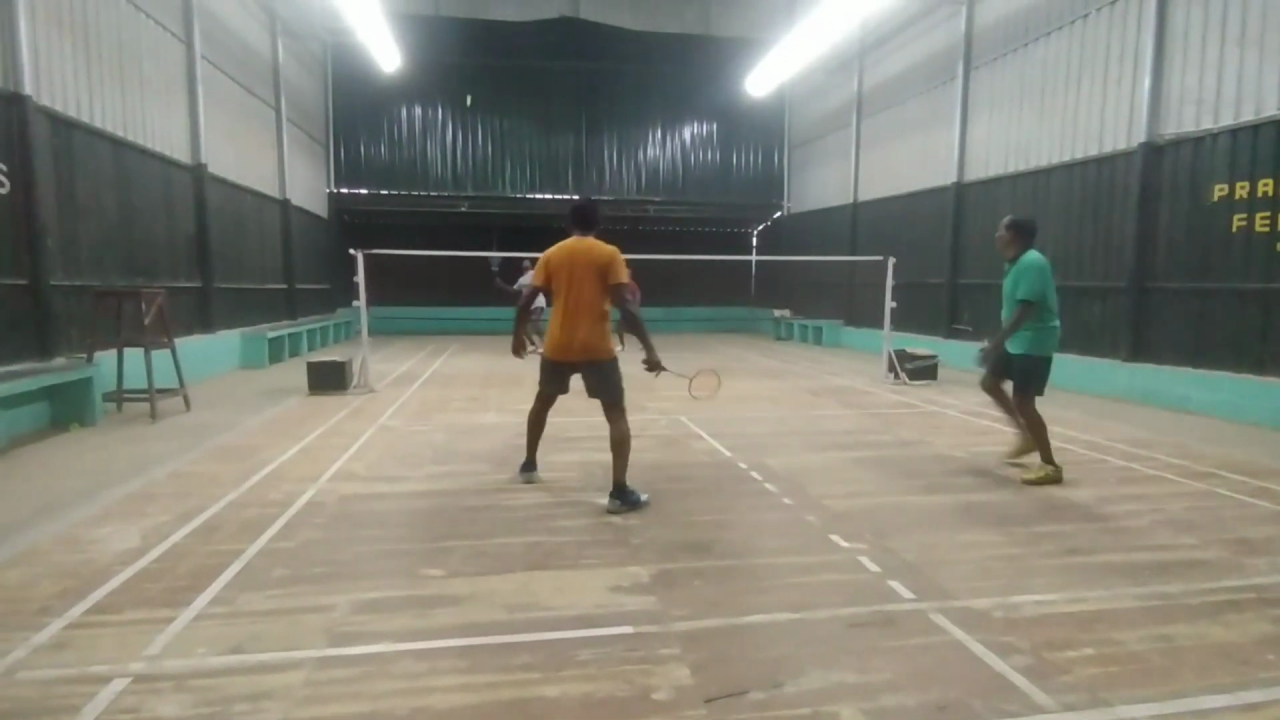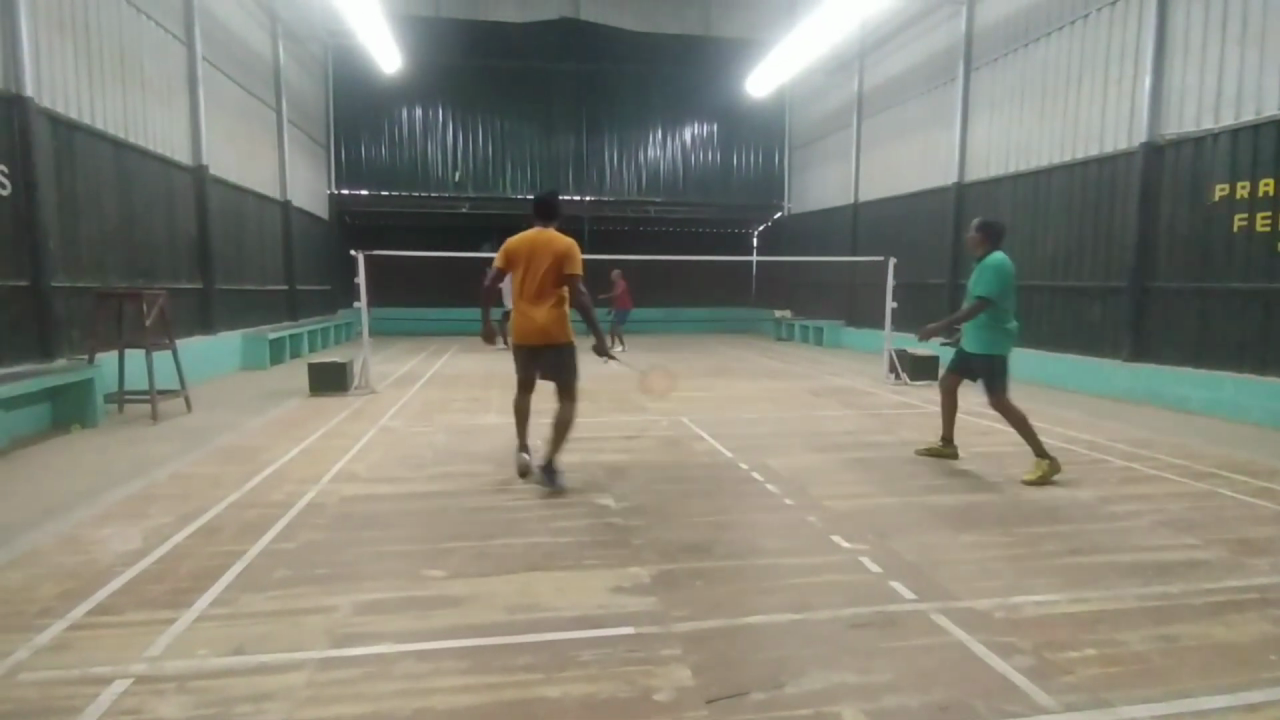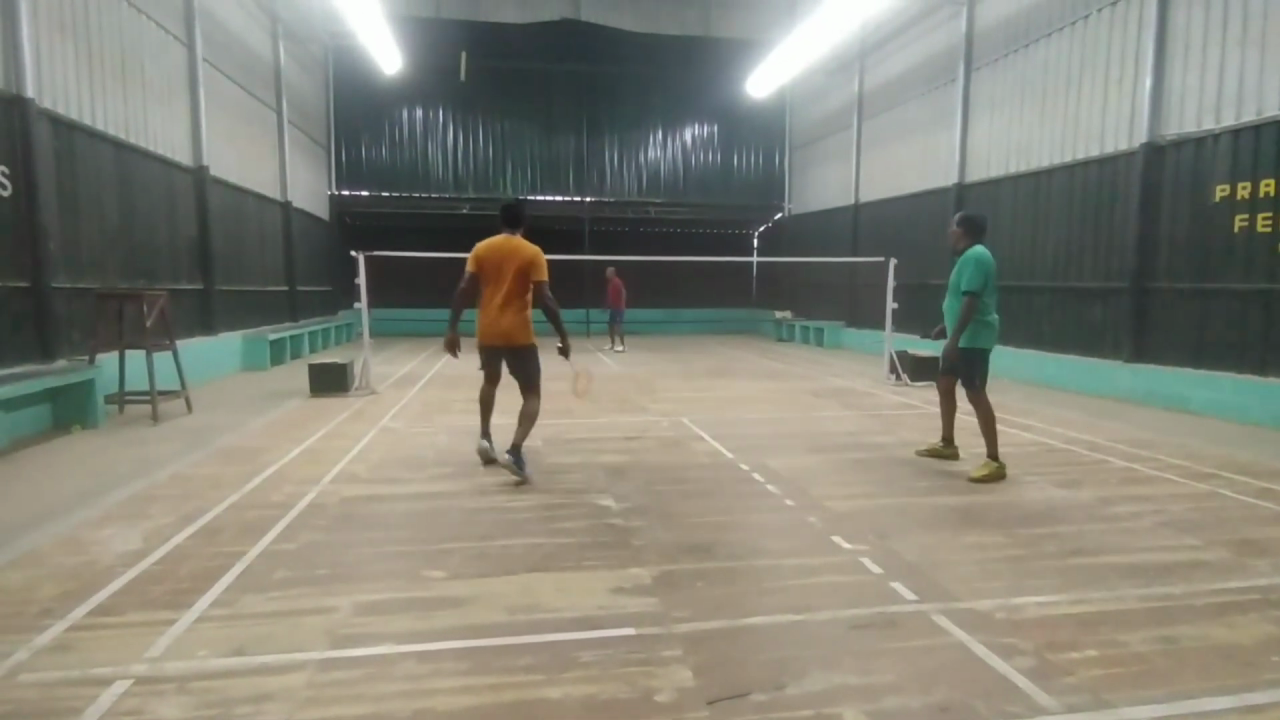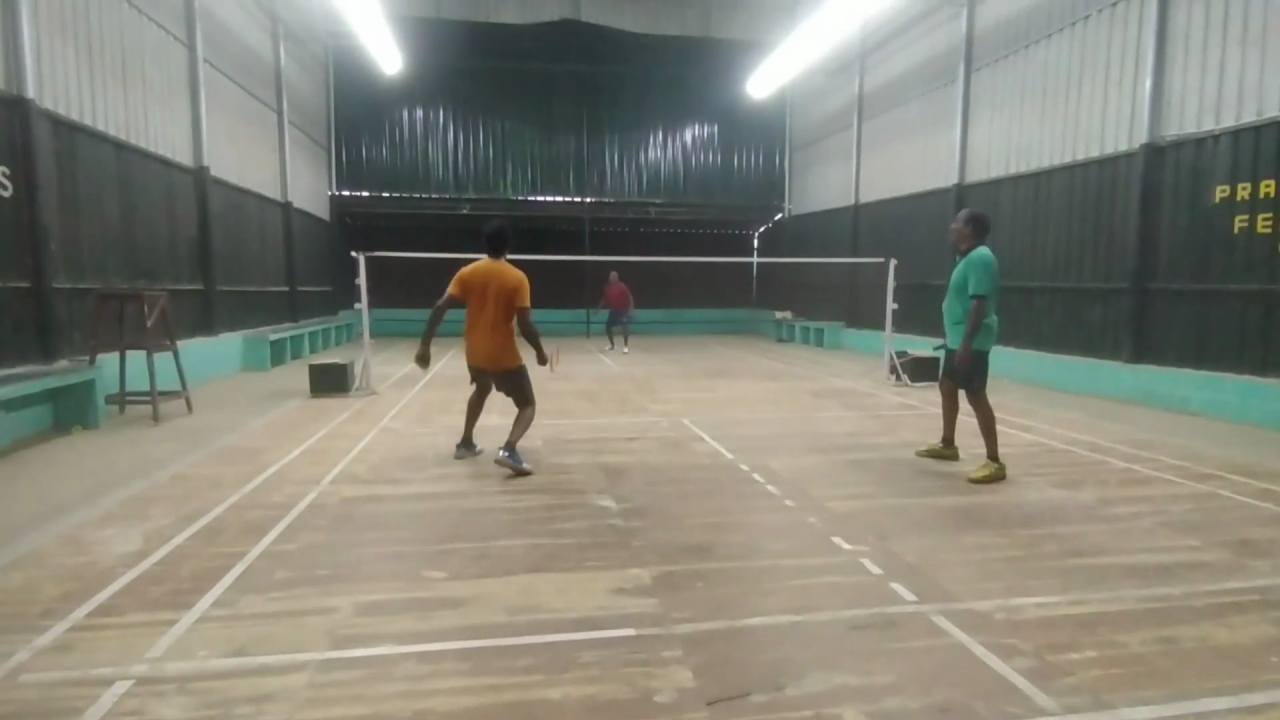
dt=0.3s
person 1, frame 1
left shoulder: (551, 255)
right shoulder: (610, 254)
left elbow: (527, 300)
right elbow: (625, 305)
left wrist: (518, 335)
right wrist: (649, 348)
left hip: (557, 346)
right hip: (597, 348)
left knee: (542, 403)
right knee: (617, 415)
left ankle: (529, 464)
right ankle: (620, 491)
person 1, frame 2
left shoulder: (513, 243)
right shoulder: (567, 245)
left elbow: (489, 284)
right elbow: (578, 294)
left wrist: (486, 321)
right wrist: (598, 336)
left hip: (522, 331)
right hip: (556, 332)
left knee: (524, 389)
right knee: (567, 398)
left ankle: (522, 450)
right ankle: (549, 467)
person 1, frame 3
left shoulder: (481, 249)
right shoulder: (533, 254)
left elbow: (464, 290)
right elbow: (545, 299)
left wrist: (452, 330)
right wrist: (563, 337)
left hip: (488, 333)
right hip: (519, 334)
left knee: (490, 381)
right knee: (531, 395)
left ankle: (485, 439)
right ankle: (515, 452)
person 1, frame 4
left shoulder: (467, 273)
right shoulder: (517, 278)
left elbow: (440, 308)
right elbow: (524, 324)
left wrist: (425, 344)
right wrist: (540, 352)
left hip: (476, 353)
right hip: (505, 356)
left knee: (482, 390)
right knee: (527, 405)
left ankle: (466, 443)
right ankle: (509, 450)
person 2, frame 1
left shoulder: (1031, 264)
right shoulder: (1017, 264)
left elbow: (1025, 310)
left wrist: (995, 343)
right wrist: (999, 341)
left hip: (1034, 345)
right hip: (1017, 343)
left knee: (1023, 402)
right knee: (990, 383)
left ankle: (1050, 465)
right ankle: (1029, 435)
person 2, frame 2
left shoulder: (995, 264)
right shoulder: (986, 263)
left elbow: (979, 306)
left wrist: (942, 326)
right wrist: (963, 332)
left hip: (991, 344)
right hip: (973, 341)
left knee: (999, 401)
right knee: (947, 384)
left ankle: (1045, 459)
right ankle: (947, 444)
person 2, frame 3
left shoulder: (975, 257)
right shoulder: (969, 256)
left elbow: (971, 302)
left wrist: (954, 338)
right wrist: (946, 327)
left hip: (973, 338)
right hip: (961, 338)
left knee: (976, 395)
right knee: (944, 385)
left ankle: (994, 461)
right ankle: (947, 444)
person 2, frame 4
left shoulder: (980, 258)
right shoulder: (968, 257)
left elbow: (980, 305)
left wrist: (967, 344)
left hip: (970, 341)
right hip: (958, 338)
left knee: (976, 397)
right knee: (947, 388)
left ankle: (994, 463)
right ankle: (948, 445)
